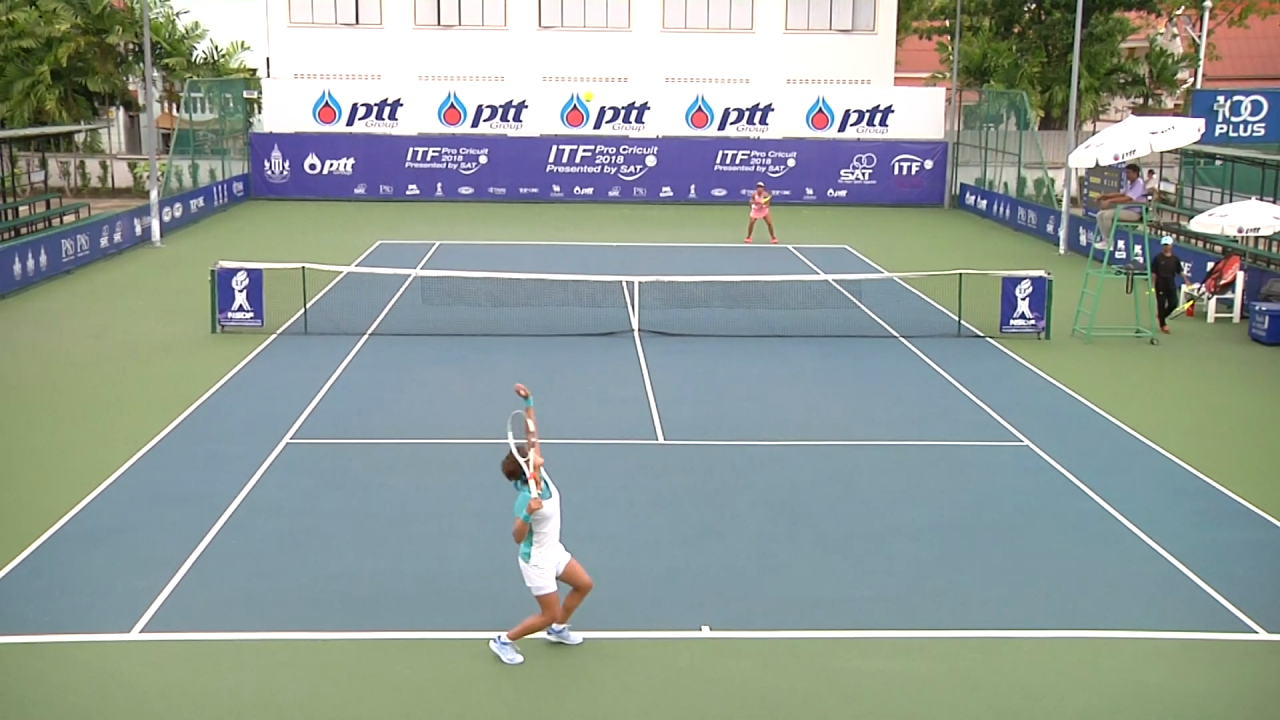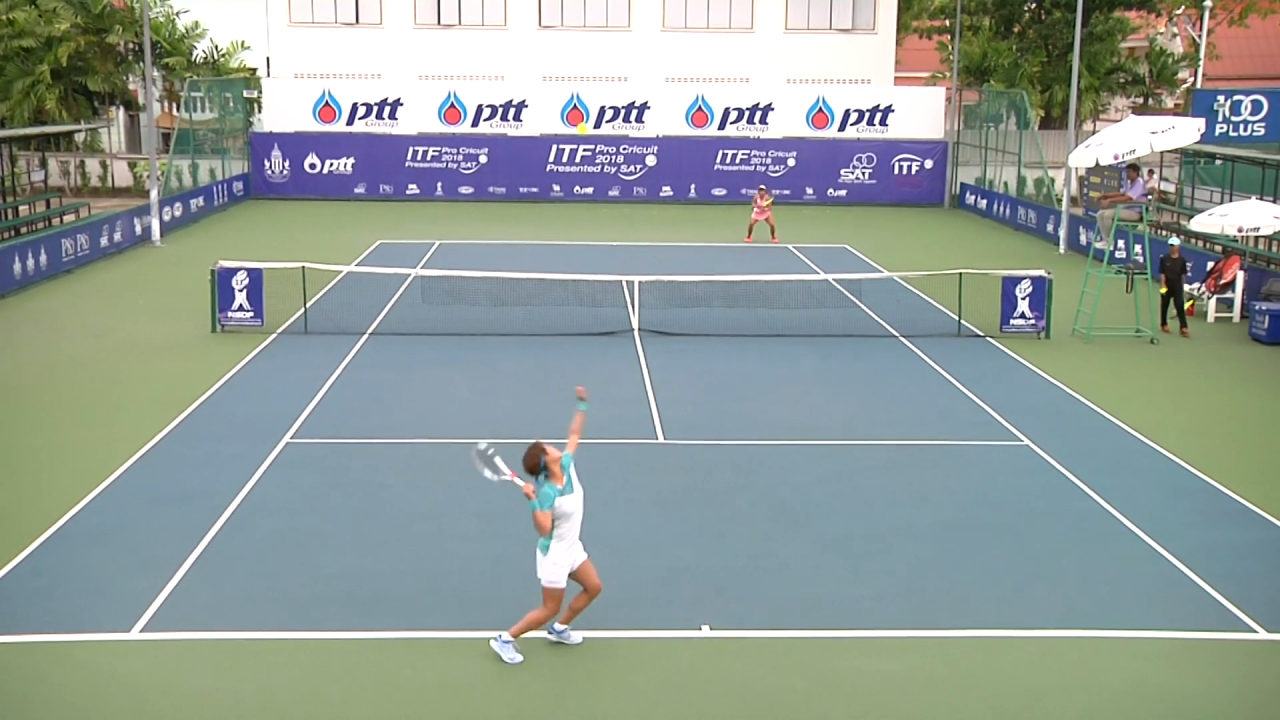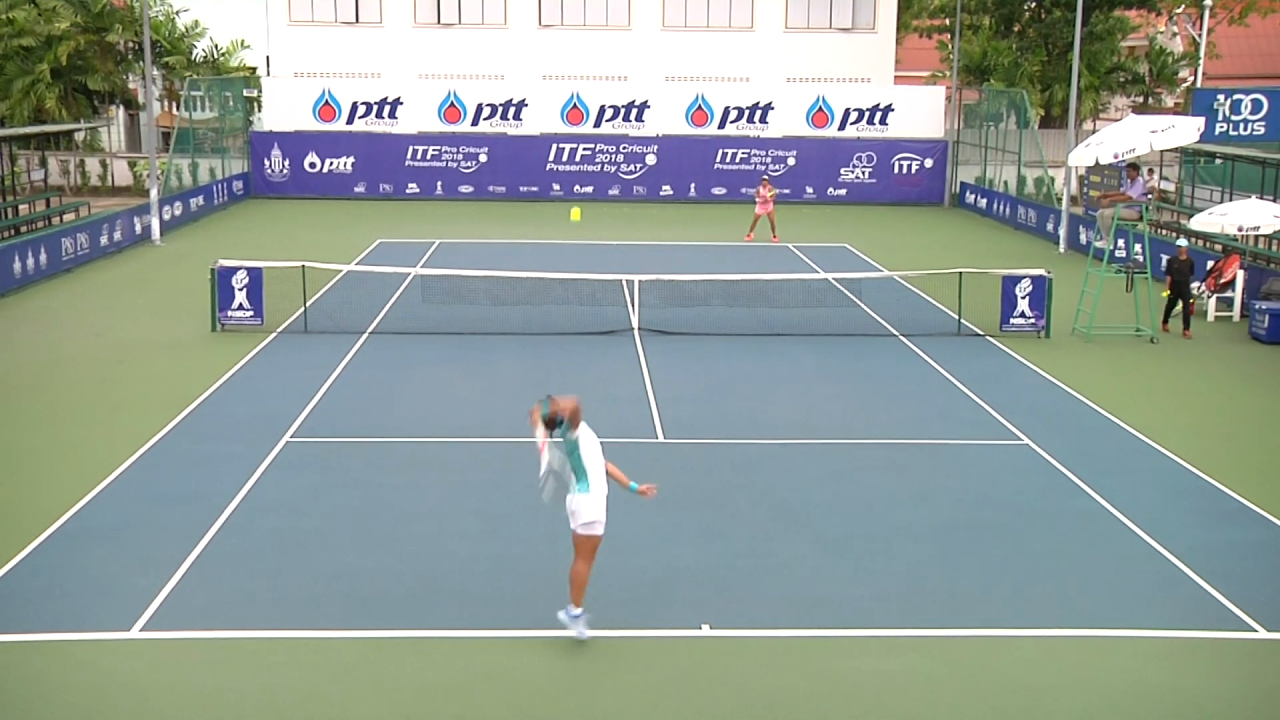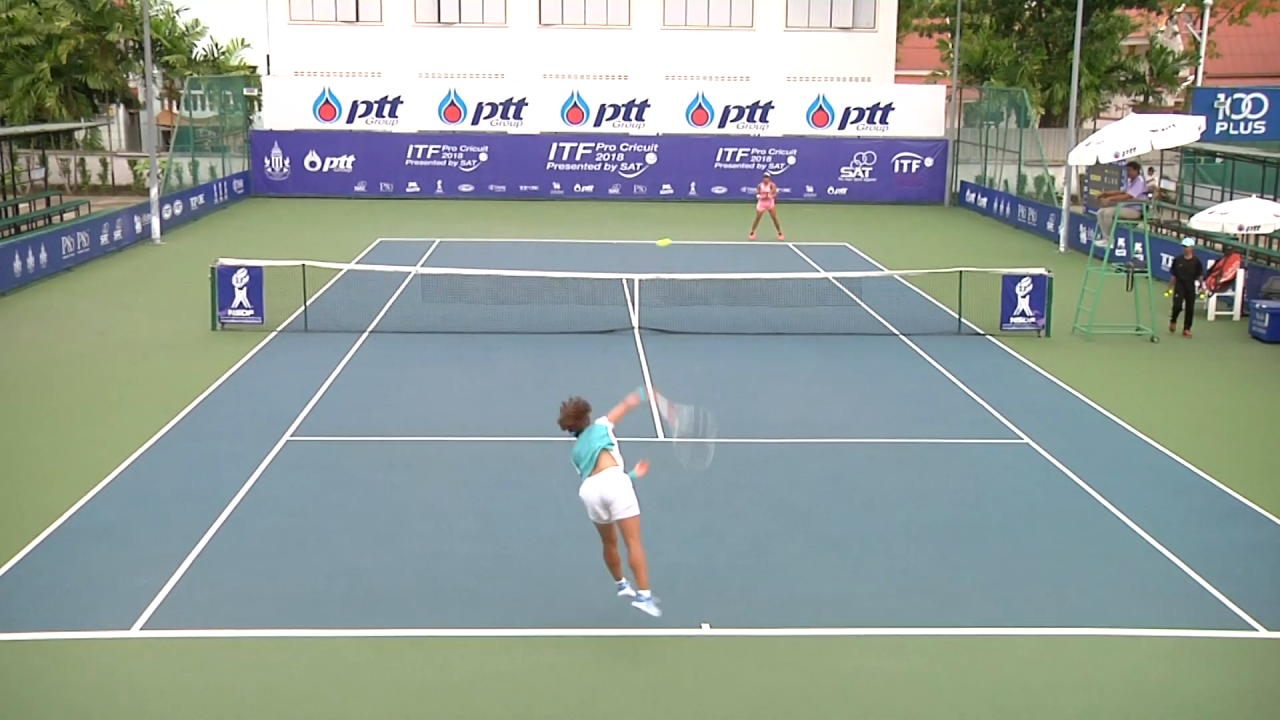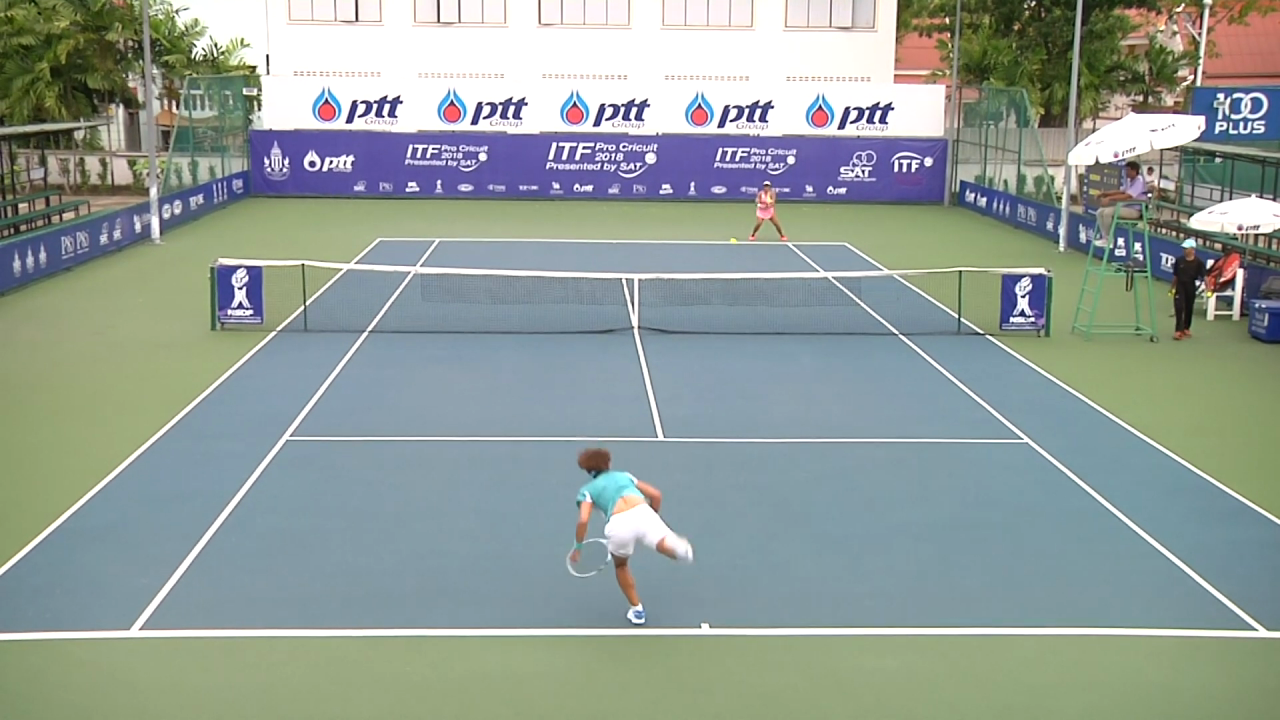
dt=0.2s
person 1, frame 1
left shoulder: (540, 474)
right shoulder: (525, 498)
left elbow: (532, 435)
right elbow: (518, 537)
left wrist: (528, 402)
right wrist: (528, 513)
left hip: (554, 552)
right hip: (537, 560)
left knee: (584, 585)
right knee: (548, 614)
left ankle: (557, 629)
right ankle: (504, 641)
person 1, frame 2
left shoulder: (567, 467)
right shoulder: (547, 495)
left elbow: (573, 436)
right elbow: (544, 531)
left wrist: (581, 406)
right wrist: (532, 500)
left hip: (573, 547)
right hip: (555, 553)
left knee: (594, 588)
right knee: (551, 608)
left ankle: (560, 629)
right ankle: (506, 639)
person 1, frame 3
left shoulder: (579, 432)
right shoulder: (574, 429)
left elbow: (606, 466)
right elbow: (572, 407)
left wrist: (634, 486)
right wrist: (546, 411)
left hip: (582, 500)
right hip: (589, 506)
left knee: (583, 559)
right knee: (584, 559)
left ankle: (574, 610)
right ankle: (575, 612)
person 1, frame 4
left shoulder: (576, 451)
right shoulder: (601, 426)
right elbow: (627, 404)
left wrist: (631, 477)
right wrist: (641, 398)
left hip: (590, 490)
right hip: (614, 481)
left knee: (609, 543)
right knee: (635, 543)
left ankle: (621, 584)
right ankle: (644, 596)
person 1, frame 5
left shoulder: (588, 489)
right shoulder: (625, 476)
left elbow: (584, 520)
right elbow: (656, 495)
left wrist: (578, 546)
right wrist: (654, 515)
left hip: (619, 526)
right hip: (643, 515)
left knee: (620, 565)
right knee: (676, 550)
left ankle: (637, 610)
right ankle: (678, 546)
